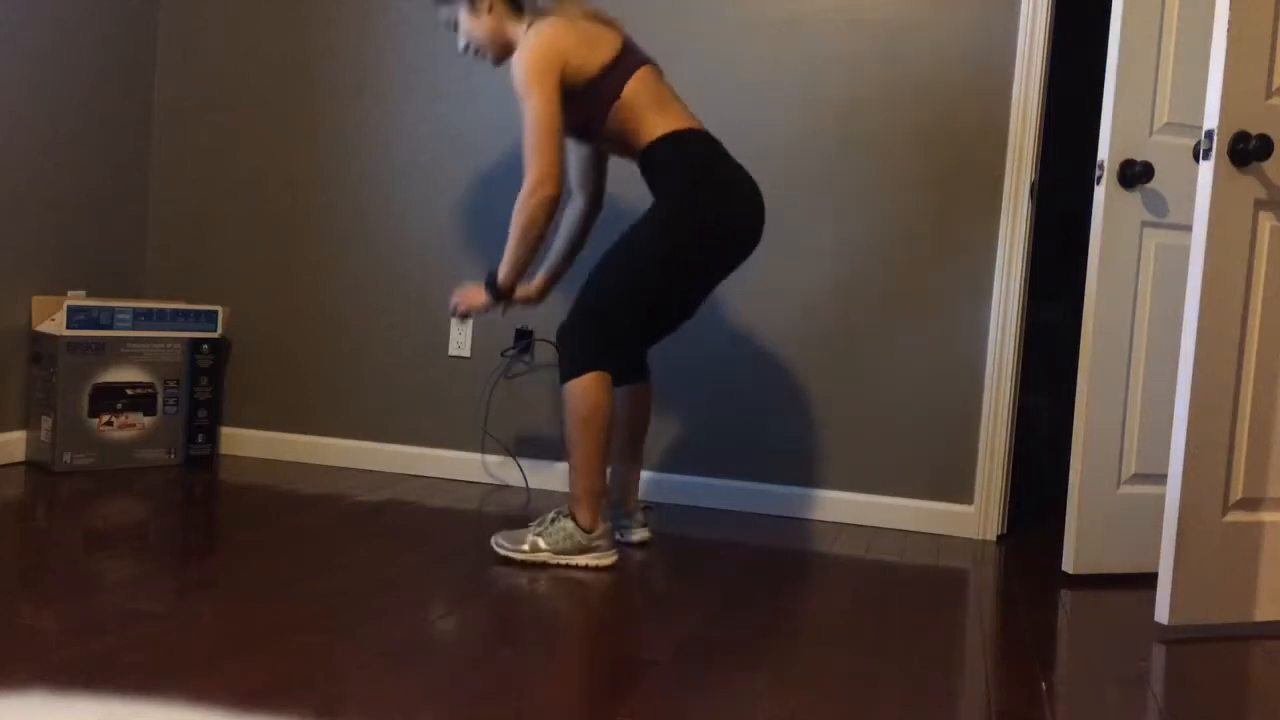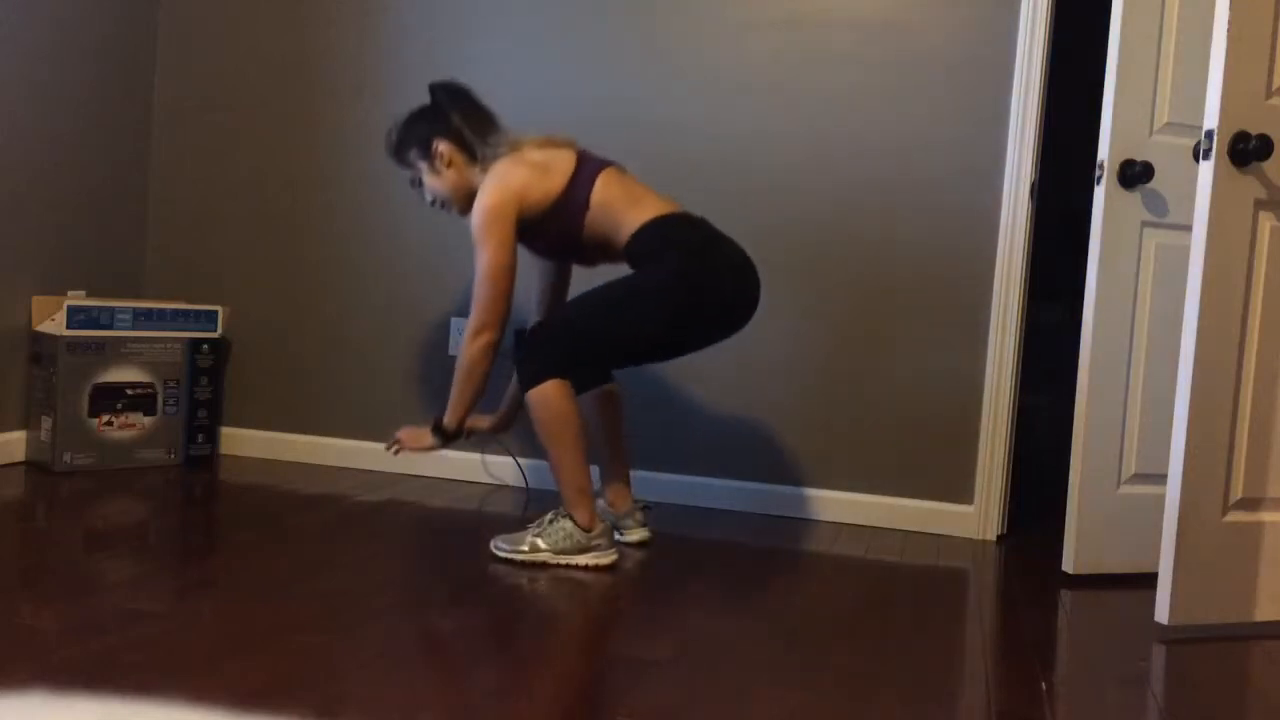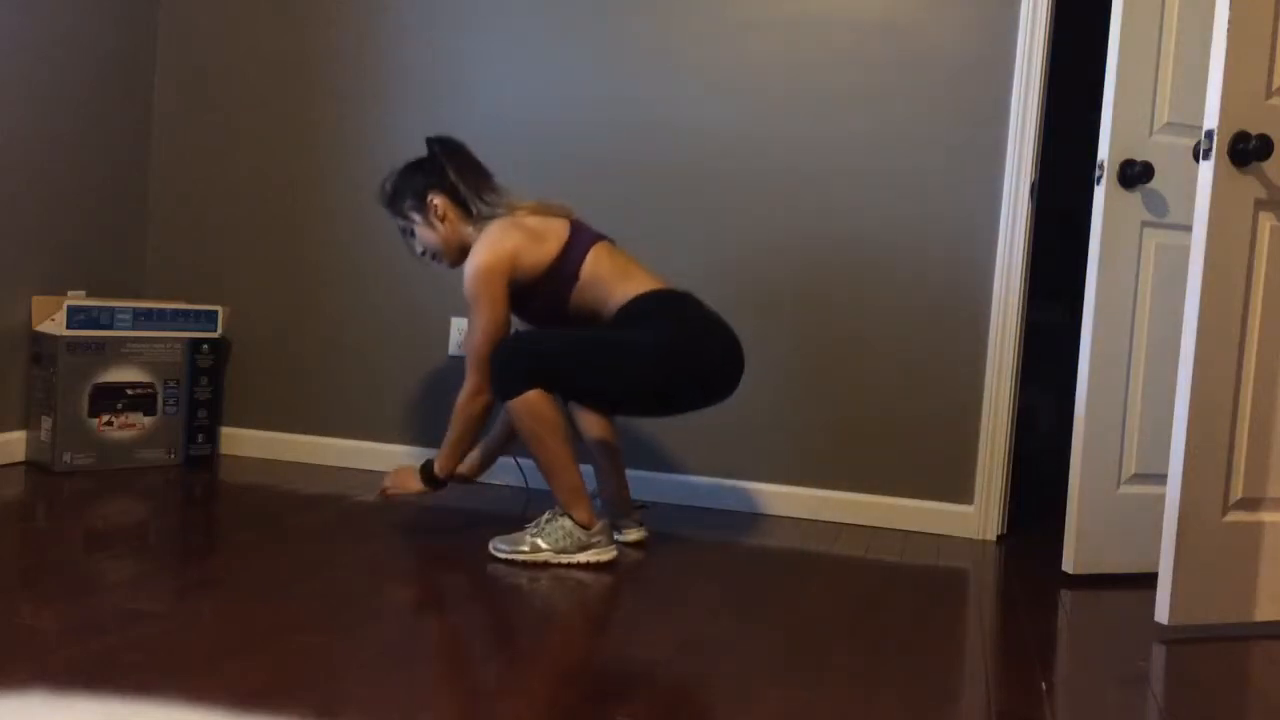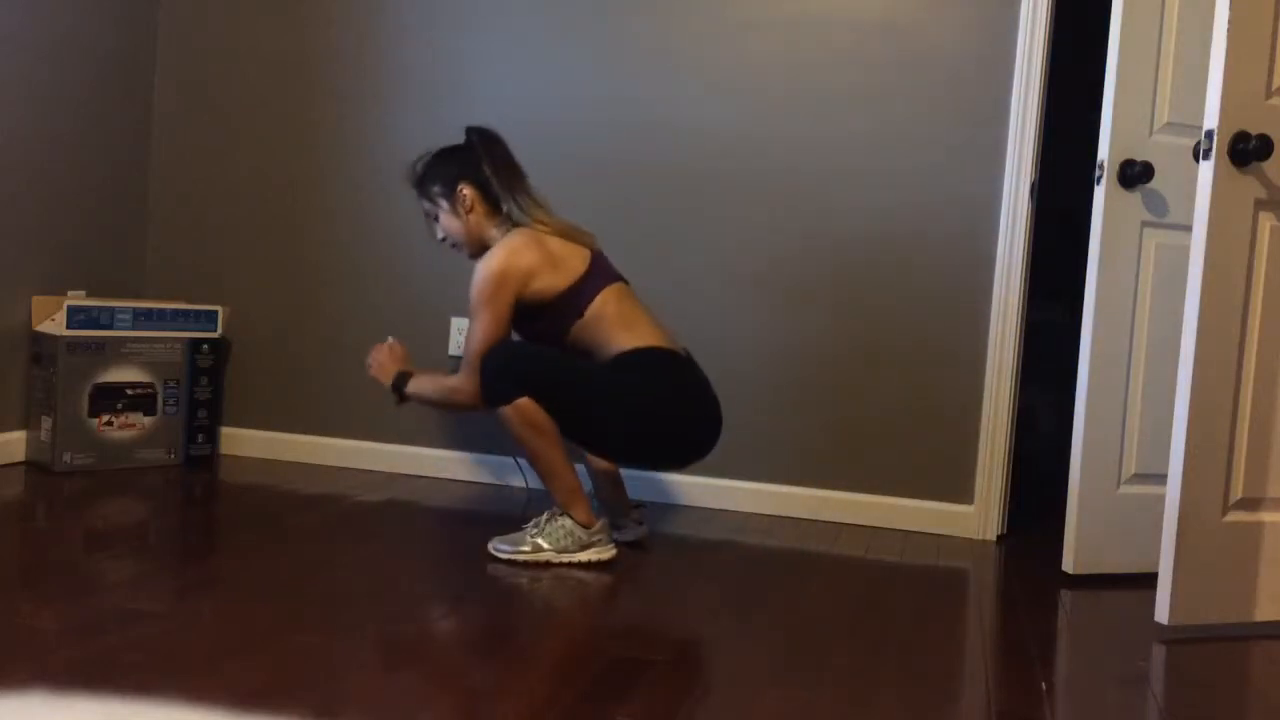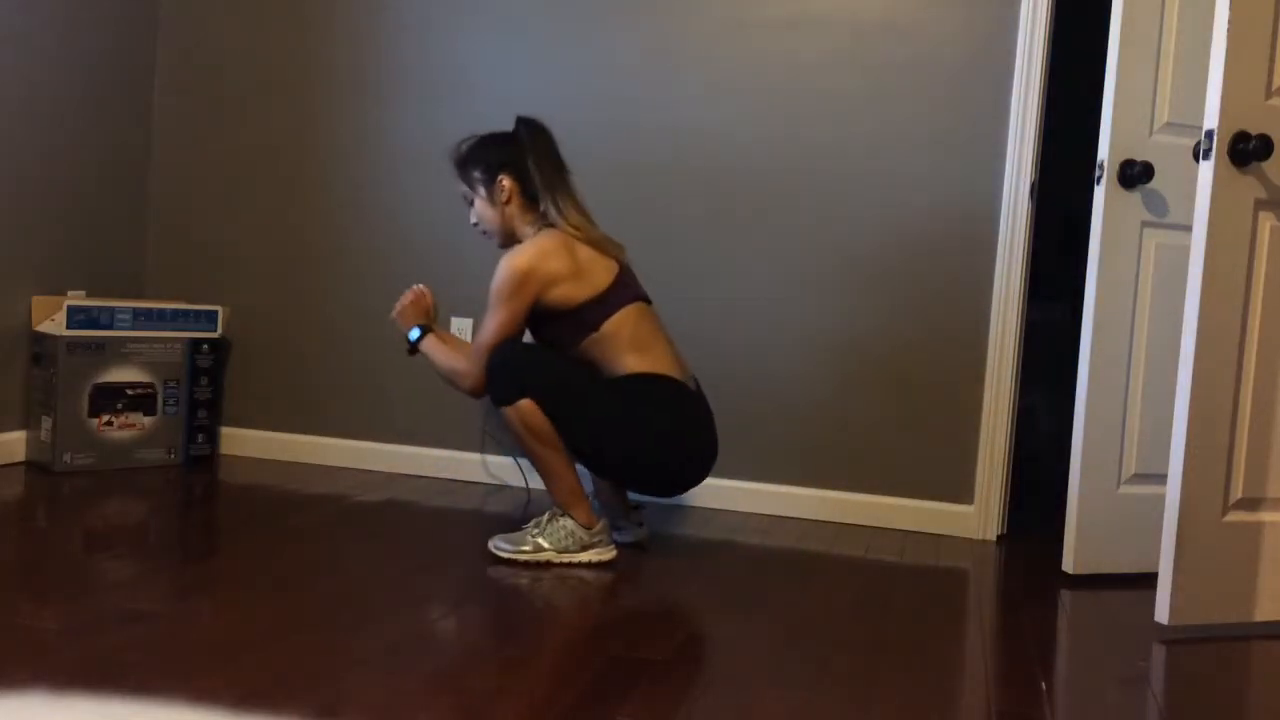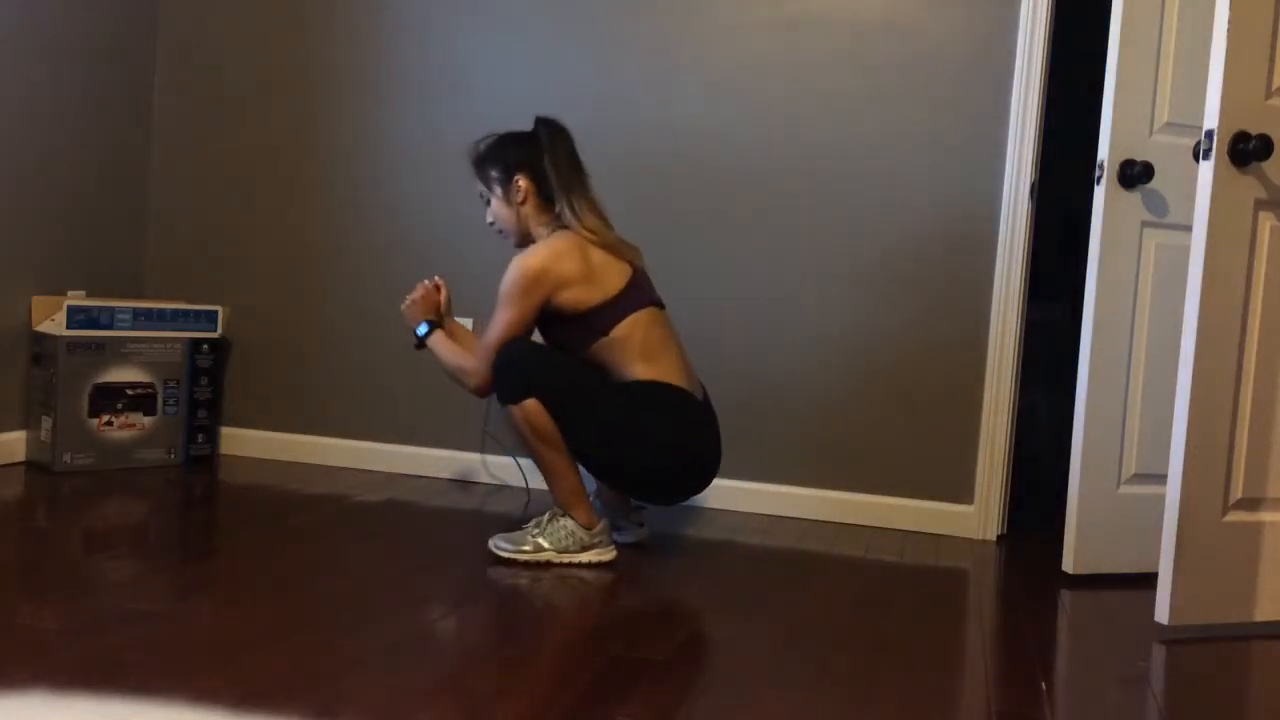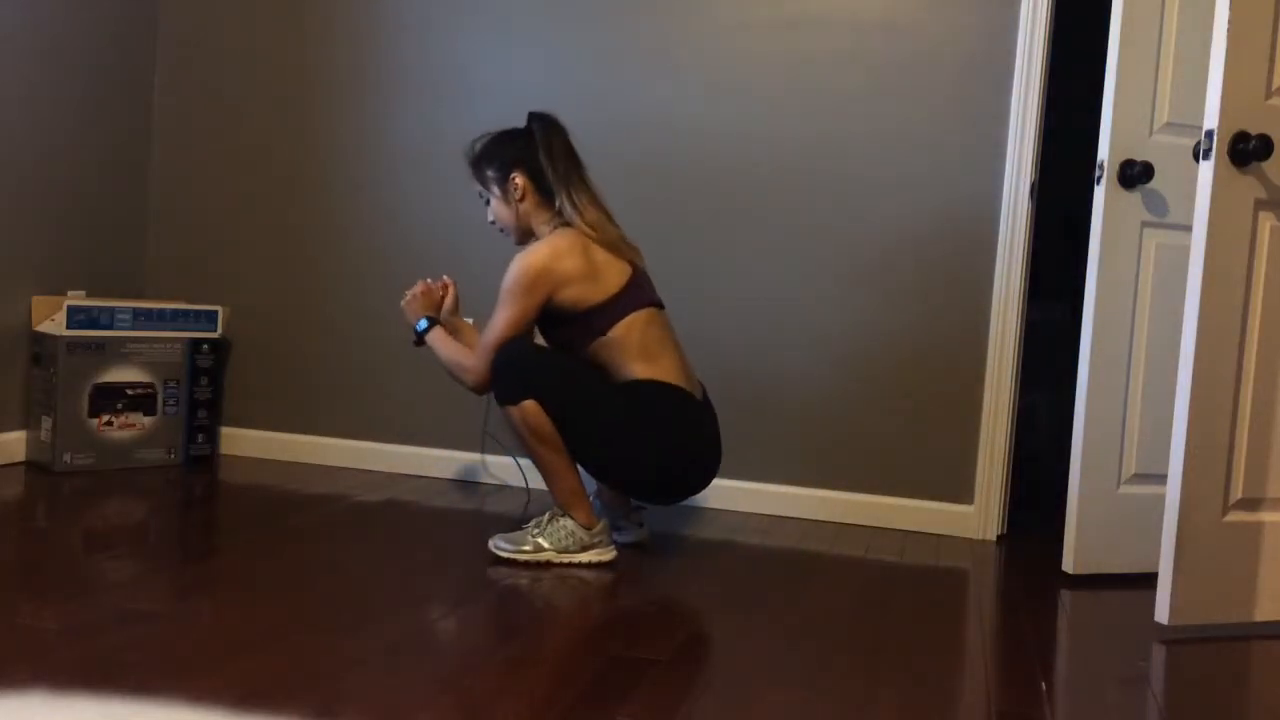
dt=0.4s
person 1, frame 1
left shoulder: (538, 47)
left elbow: (542, 188)
right elbow: (584, 196)
left wrist: (499, 286)
right wrist: (540, 282)
left hip: (698, 196)
right hip: (722, 196)
left knee: (585, 340)
right knee: (614, 341)
left ankle: (586, 528)
right ankle: (624, 509)
person 1, frame 2
left shoulder: (496, 191)
right shoulder: (529, 173)
left elbow: (484, 332)
right elbow: (548, 315)
left wrist: (447, 427)
right wrist: (503, 415)
left hip: (694, 273)
right hip: (713, 269)
left knee: (546, 353)
right knee: (578, 347)
left ankle: (583, 529)
right ankle: (621, 508)
person 1, frame 3
left shoulder: (488, 255)
right shoulder: (518, 231)
left elbow: (480, 387)
right elbow: (532, 381)
left wrist: (434, 473)
right wrist: (477, 463)
left hip: (679, 351)
right hip: (694, 343)
left knee: (514, 364)
right knee: (568, 363)
left ankle: (581, 528)
right ankle: (618, 514)
person 1, frame 4
left shoulder: (502, 262)
right shoulder: (540, 241)
left elbow: (471, 388)
left wrist: (401, 380)
right wrist: (416, 372)
left hip: (660, 409)
right hip: (677, 399)
left knee: (504, 369)
right knee: (550, 372)
left ankle: (581, 527)
right ankle: (616, 514)
person 1, frame 5
left shoulder: (527, 260)
right shoulder: (570, 244)
left elbow: (475, 376)
left wrist: (418, 333)
right wrist: (435, 328)
left hip: (661, 436)
right hip: (678, 425)
left knee: (510, 368)
right knee: (543, 372)
left ankle: (581, 529)
right ankle: (615, 513)
person 1, frame 6
left shoulder: (540, 261)
right shoulder: (584, 246)
left elbow: (482, 375)
left wrist: (426, 328)
right wrist: (447, 321)
left hip: (666, 445)
right hip: (683, 434)
left knee: (516, 366)
right knee: (546, 372)
left ankle: (581, 529)
right ankle: (618, 512)
person 1, frame 7
left shoulder: (542, 259)
right shoulder: (585, 243)
left elbow: (479, 373)
left wrist: (426, 323)
right wrist: (452, 319)
left hip: (665, 444)
right hip: (685, 434)
left knee: (514, 367)
right knee: (539, 371)
left ankle: (582, 529)
right ankle: (617, 511)
